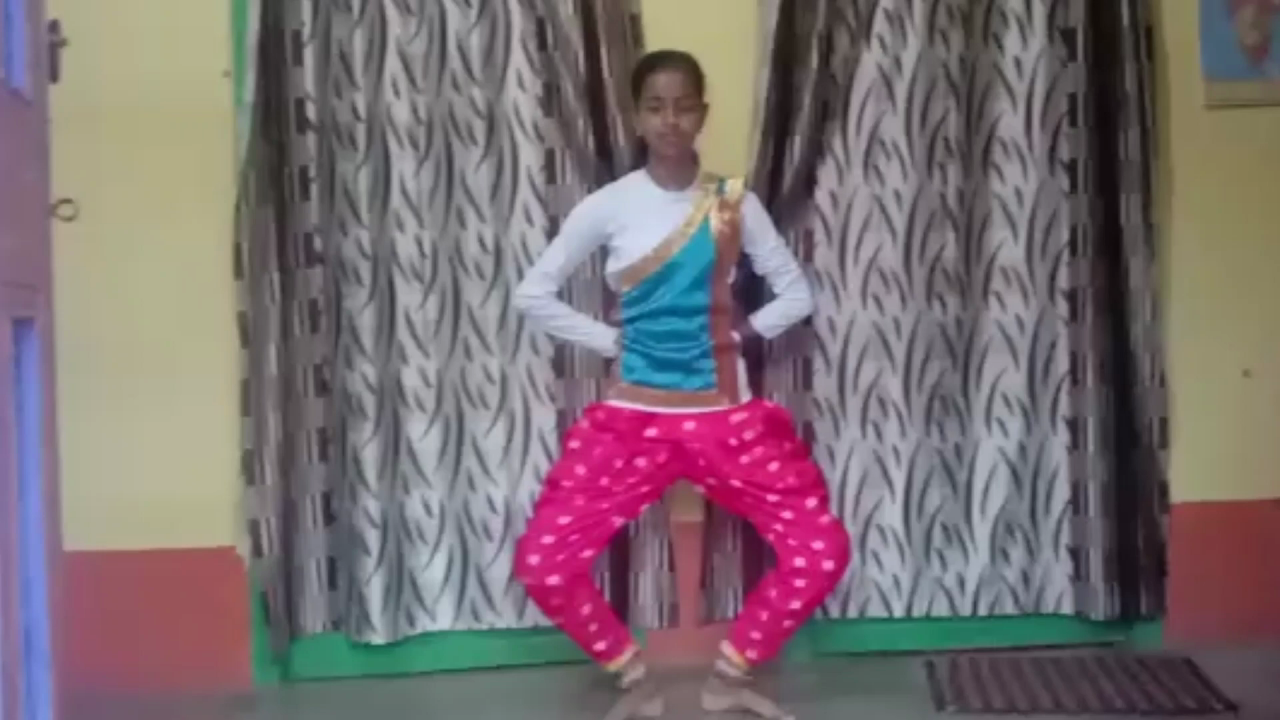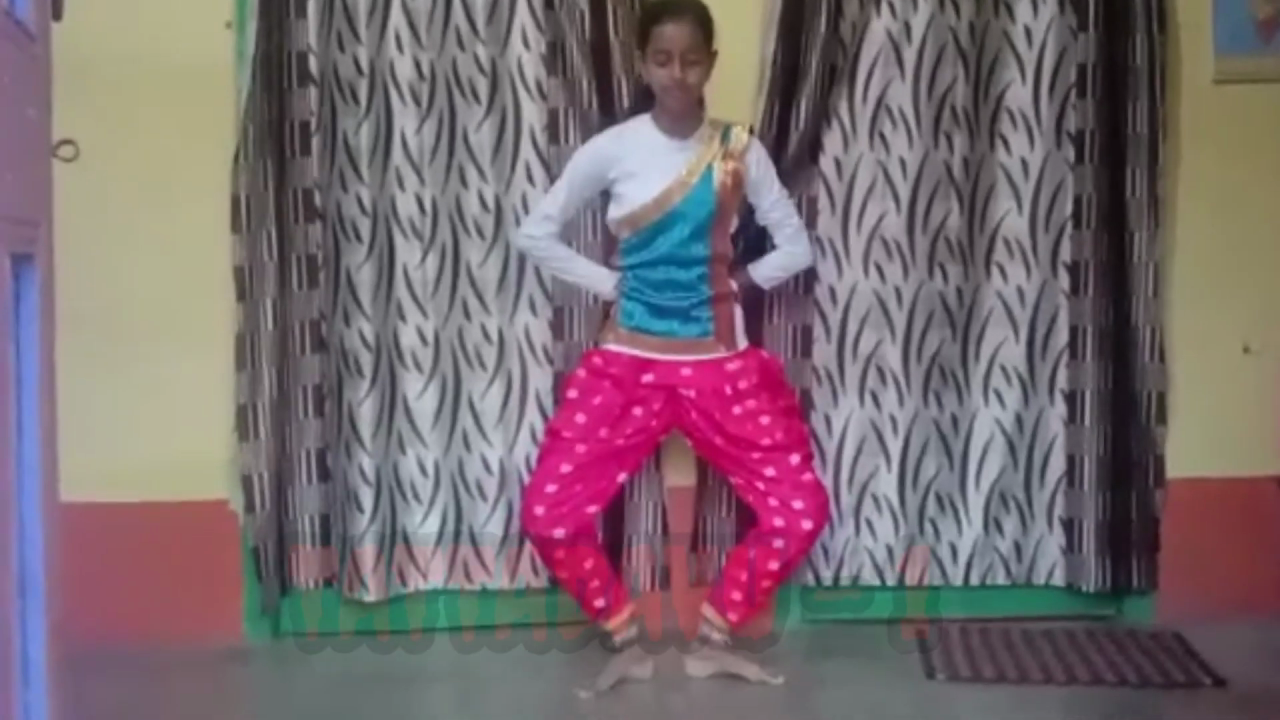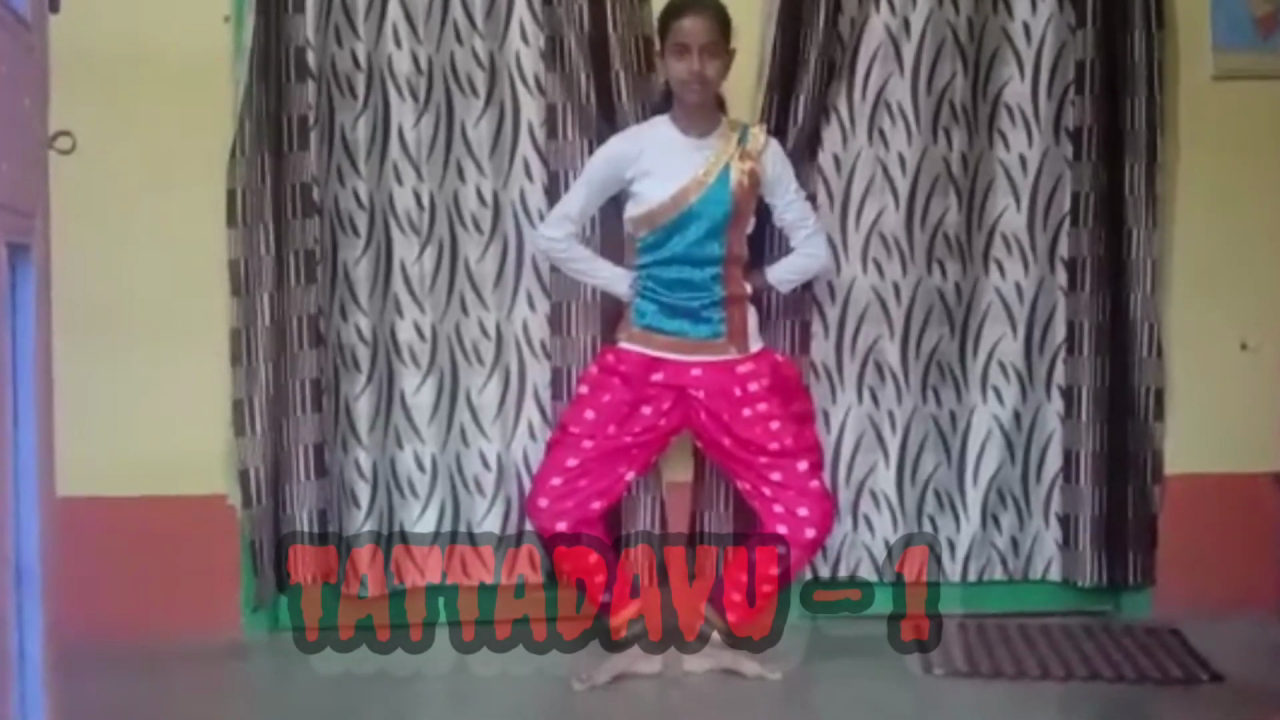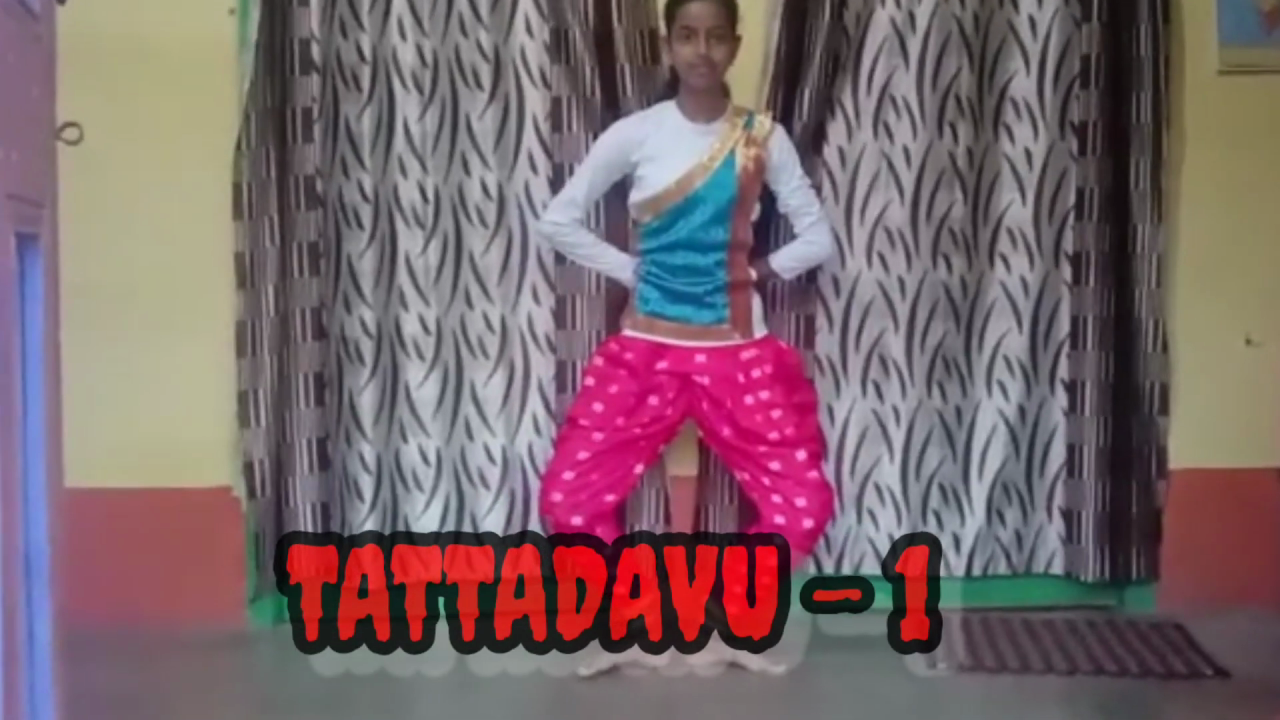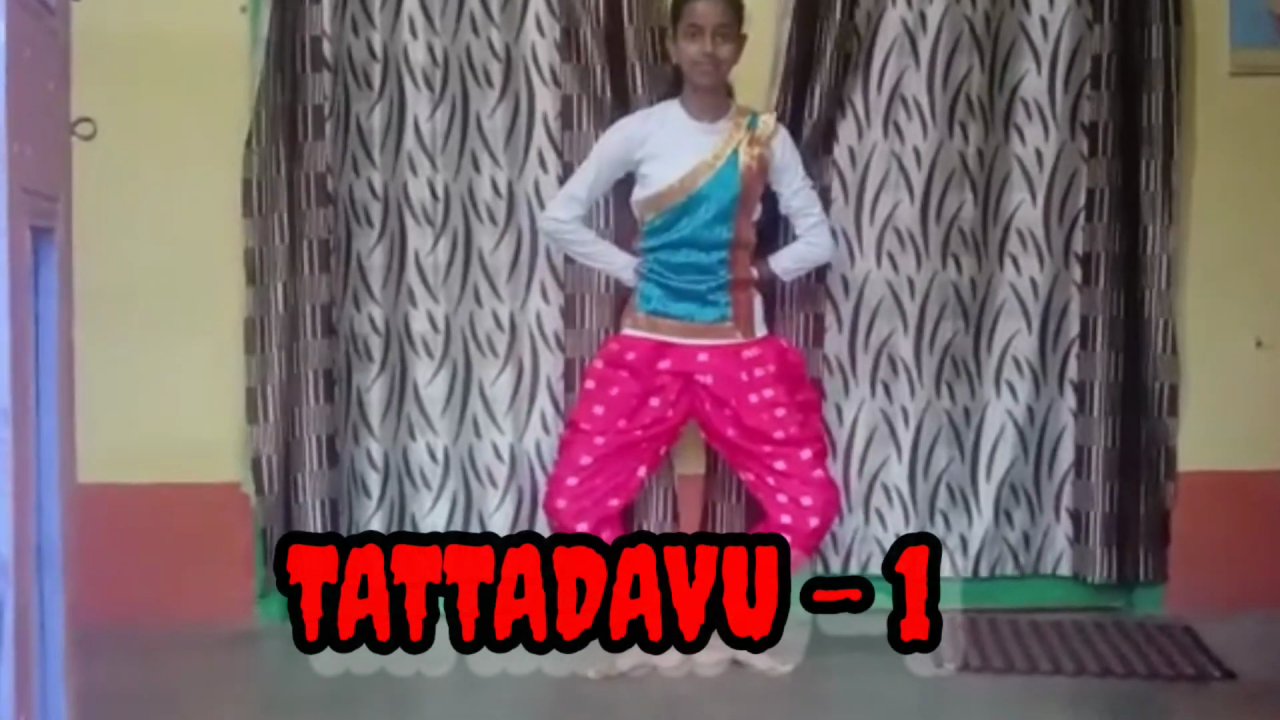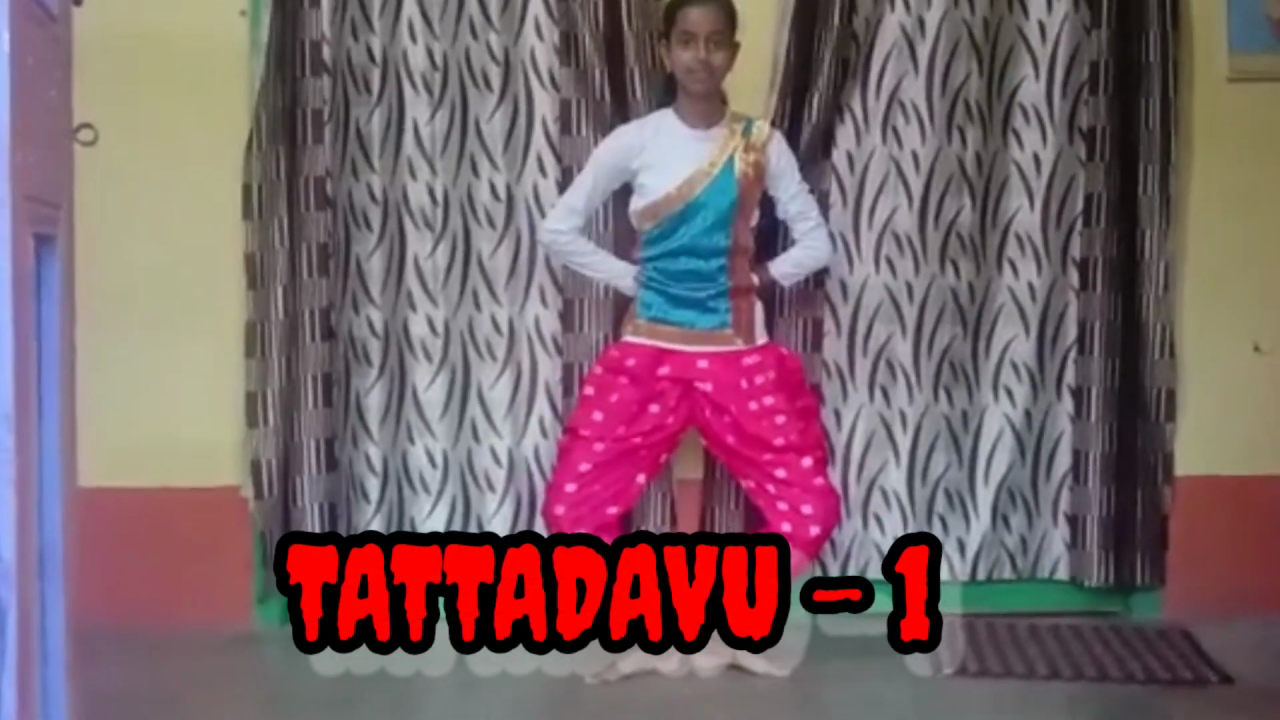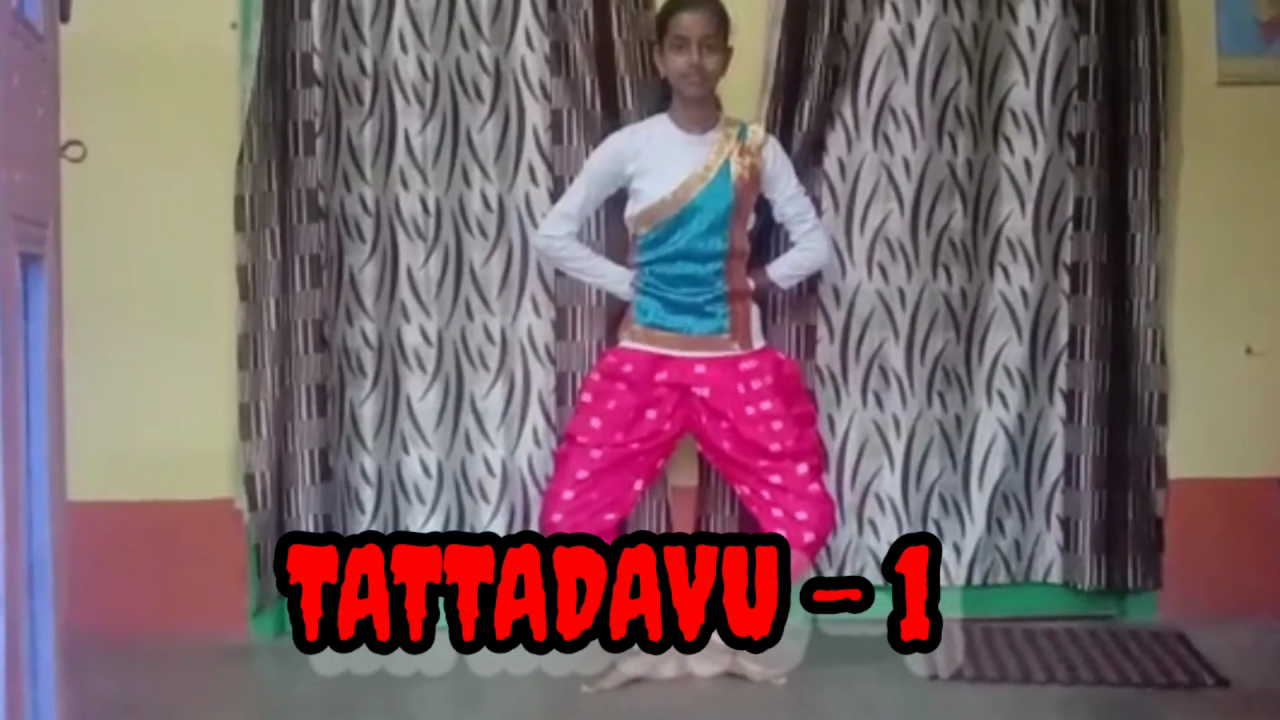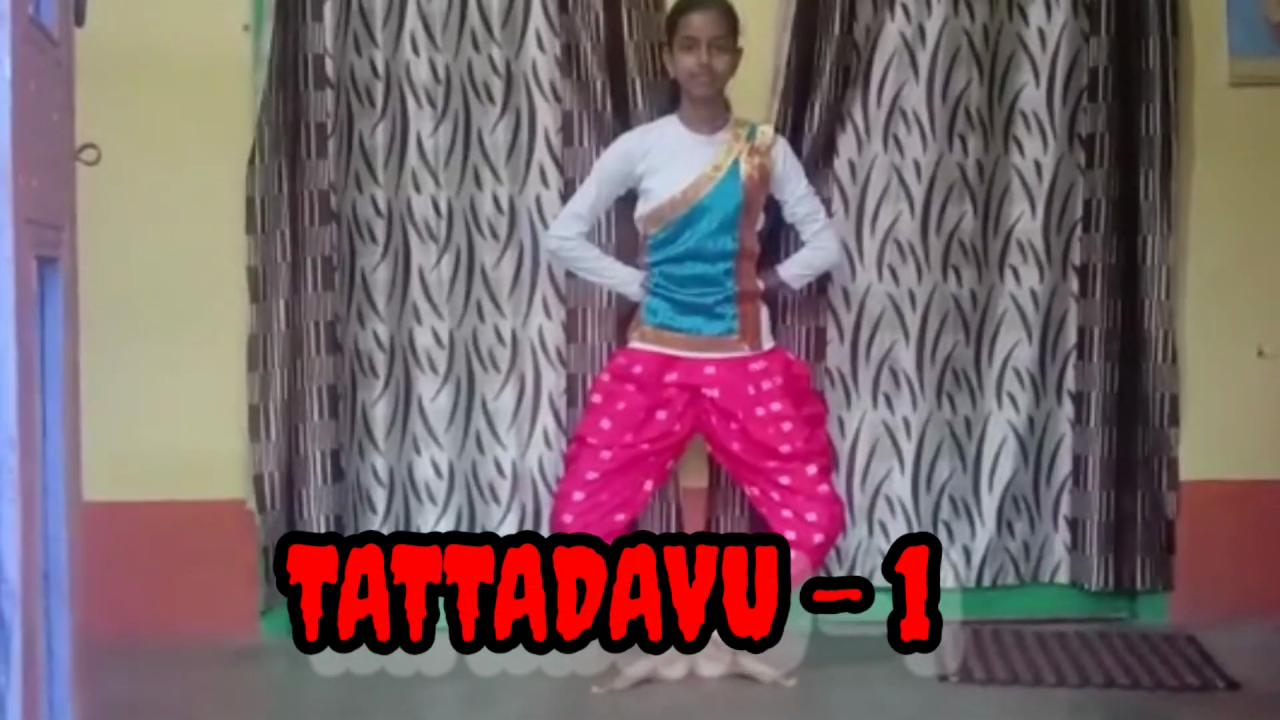
dt=0.4s
person 1, frame 1
left shoulder: (735, 202)
right shoulder: (608, 205)
left elbow: (797, 294)
right elbow: (533, 296)
left wrist: (741, 330)
right wrist: (609, 338)
left hip: (726, 414)
right hip: (633, 416)
left knee: (821, 549)
right knee: (543, 563)
person 1, frame 2
left shoulder: (740, 151)
right shoulder: (611, 149)
left elbow: (797, 245)
right elbow: (534, 234)
left wrist: (737, 278)
right wrist: (609, 282)
left hip: (720, 363)
right hip: (629, 362)
left knee: (800, 509)
right knee: (549, 514)
left ankle: (713, 637)
right ankle: (626, 641)
person 1, frame 3
left shoulder: (758, 152)
right shoulder: (630, 148)
left elbow: (814, 251)
right elbow: (553, 236)
left wrist: (753, 281)
right wrist: (626, 283)
left hip: (733, 364)
right hip: (642, 361)
left knee: (806, 514)
right knee: (555, 506)
left ankle: (717, 632)
person 1, frame 4
left shoulder: (763, 137)
right shoulder: (634, 133)
left elbow: (818, 238)
right elbow: (558, 221)
left wrist: (759, 269)
right wrist: (631, 269)
left hip: (737, 350)
right hip: (647, 348)
left knee: (804, 502)
right knee: (567, 499)
person 1, frame 5
left shoulder: (767, 140)
right shoulder: (638, 133)
left elbow: (818, 242)
right elbow: (558, 219)
left wrist: (760, 271)
right wrist: (633, 271)
left hip: (741, 355)
right hip: (650, 351)
left knee: (807, 505)
right knee: (575, 503)
person 1, frame 6
left shoulder: (762, 144)
right shoulder: (634, 140)
left elbow: (817, 244)
right elbow: (557, 230)
left wrist: (758, 277)
right wrist: (629, 277)
left hip: (738, 356)
right hip: (648, 354)
left knee: (811, 508)
right knee: (572, 509)
person 1, frame 7
left shoulder: (757, 149)
right shoulder: (629, 146)
left elbow: (815, 245)
right elbow: (552, 235)
left wrist: (757, 281)
right wrist: (628, 282)
left hip: (735, 360)
right hip: (644, 359)
left knee: (806, 514)
right knee: (569, 517)
person 1, frame 8
left shoulder: (766, 149)
right shoulder: (639, 147)
left elbow: (825, 243)
right elbow: (563, 236)
left wrist: (767, 282)
right wrist: (638, 283)
left hip: (745, 361)
right hip: (655, 360)
left knee: (815, 515)
right knee: (580, 518)
